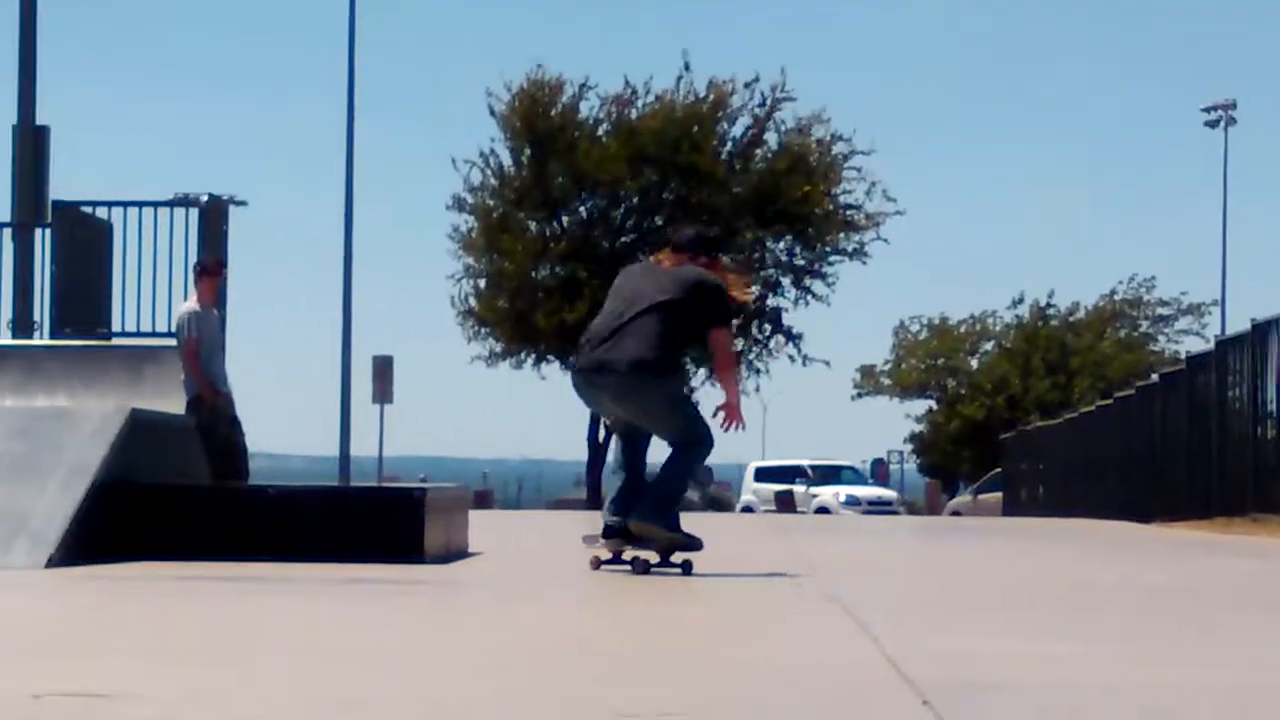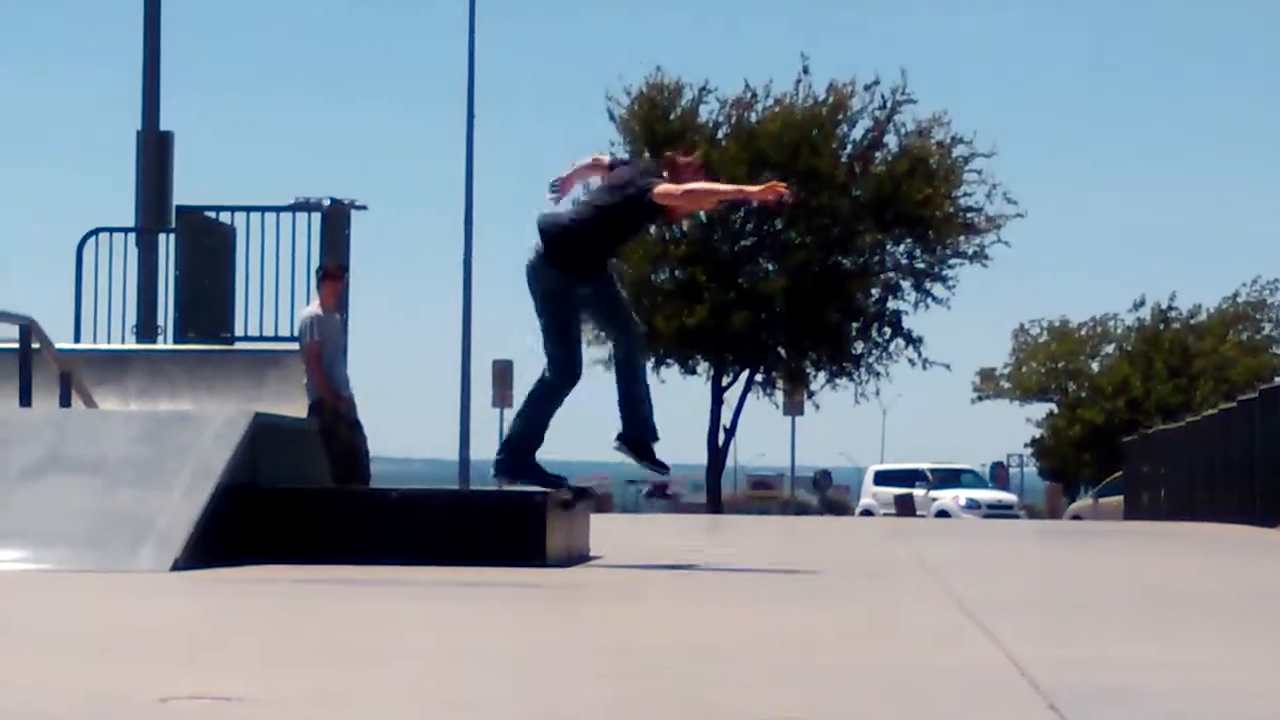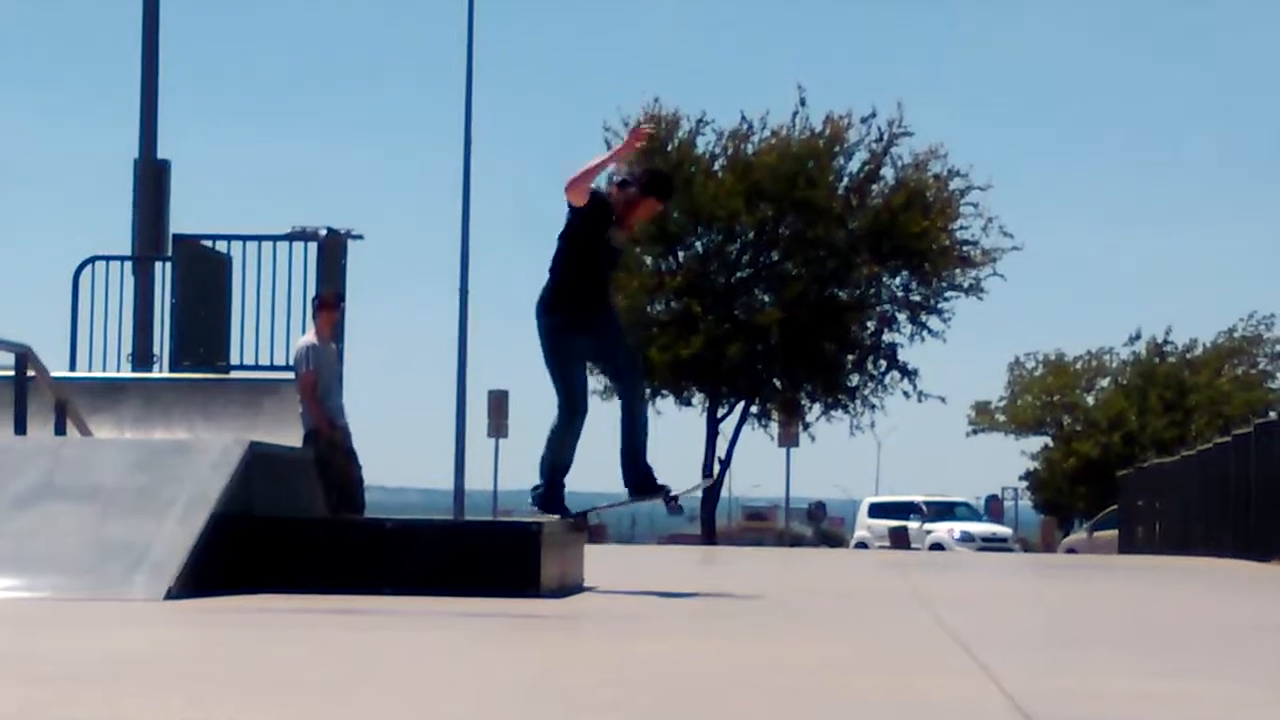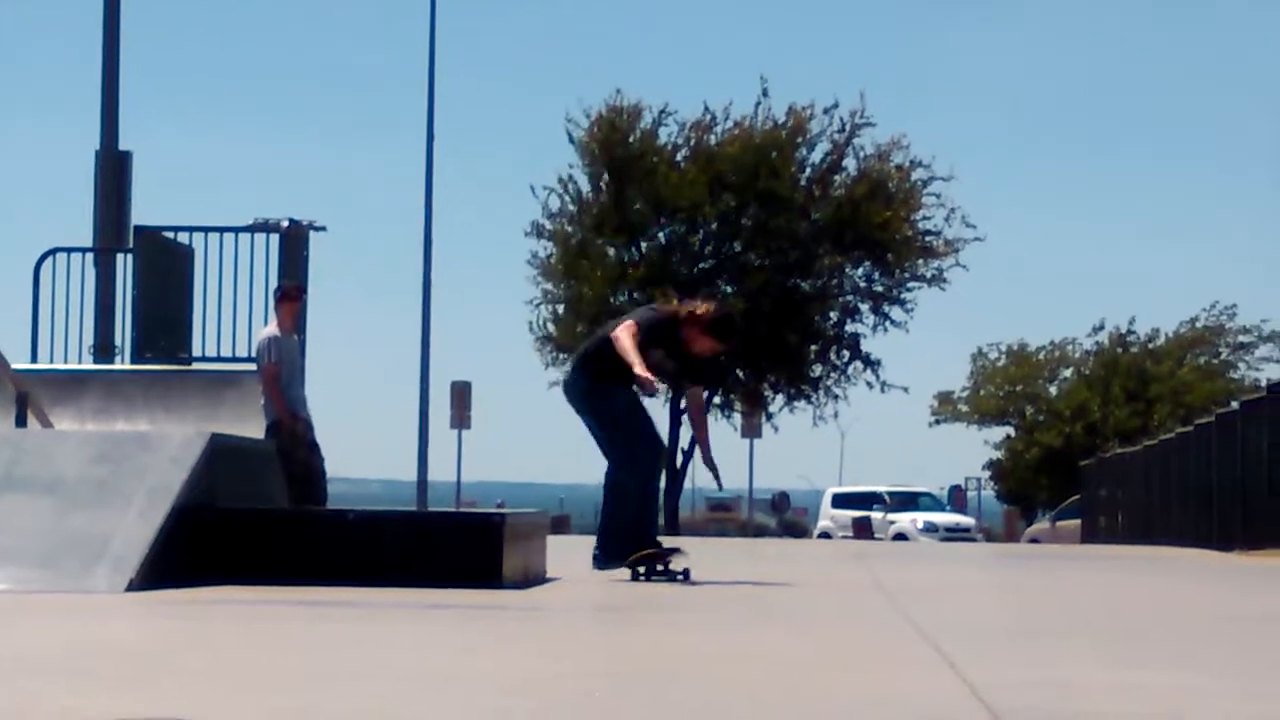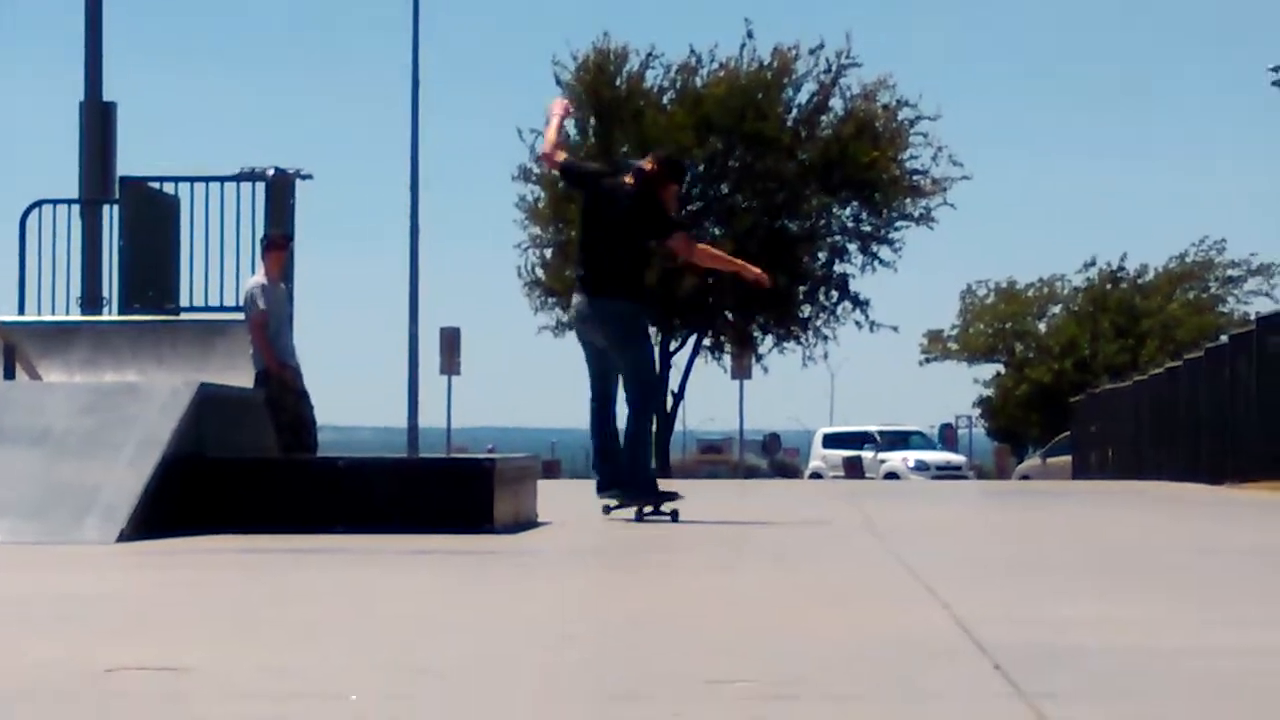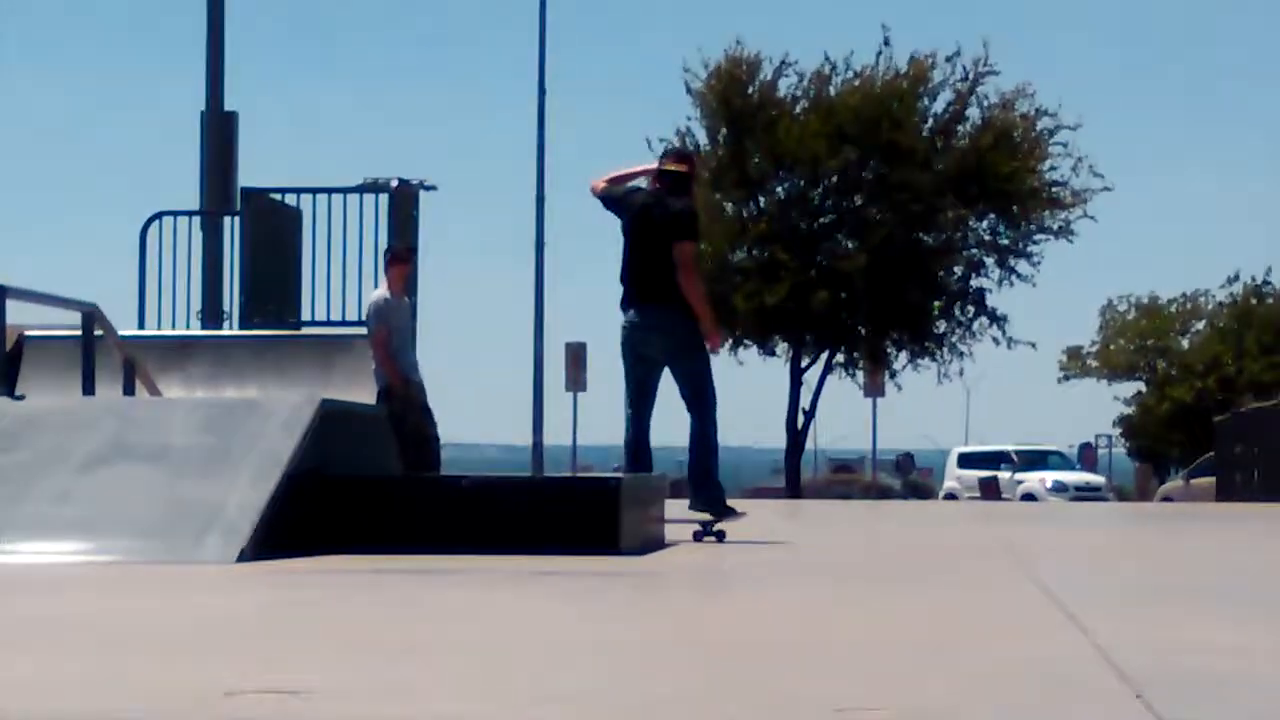
dt=0.7s
person 1, frame 1
left shoulder: (632, 272)
right shoulder: (708, 285)
right elbow: (724, 361)
left wrist: (611, 406)
right wrist: (732, 402)
left hip: (584, 374)
right hip: (639, 376)
left knee: (632, 431)
right knee: (695, 441)
left ankle: (617, 518)
right ankle: (653, 513)
person 1, frame 2
left shoulder: (643, 171)
right shoulder: (647, 188)
left elbow: (601, 162)
right elbow: (683, 192)
left wrist: (570, 178)
right wrist: (747, 192)
left hip: (582, 262)
right hip: (557, 267)
left knee: (630, 340)
right knee: (565, 368)
left ankle: (637, 437)
right ankle: (513, 460)
person 1, frame 3
left shoulder: (618, 221)
right shoulder: (595, 209)
right elbow: (573, 188)
right wrist: (621, 151)
left hip: (599, 315)
right hip: (561, 318)
left knee: (634, 392)
right knee: (573, 406)
left ankle: (639, 479)
right ankle: (548, 492)
person 1, frame 4
left shoulder: (692, 357)
right shoulder: (659, 321)
left elbow: (696, 405)
right elbow: (622, 333)
left wrist: (706, 455)
right wrist: (640, 370)
left hip: (614, 383)
right hip: (587, 378)
left knee: (653, 451)
right knee: (624, 457)
left ankle: (642, 541)
right ankle: (606, 548)
person 1, frame 5
left shoulder: (599, 182)
right shoulder: (649, 209)
left elbow: (548, 154)
right elbow: (691, 251)
left wrist: (558, 115)
right wrist: (745, 268)
left hip: (586, 307)
right hip: (623, 311)
left knee: (602, 396)
right knee: (642, 398)
left ankle: (609, 478)
right ankle: (636, 481)
person 1, frame 6
left shoulder: (634, 201)
right shoulder: (682, 208)
left elbow: (598, 186)
right elbow: (685, 269)
left wrist: (643, 171)
right wrist: (709, 323)
left hip: (636, 321)
right hip: (675, 322)
left knee: (637, 415)
right knee: (703, 412)
right ankle: (706, 494)
person 2, frame 1
left shoulder: (213, 313)
right shoulder: (190, 313)
right elbow: (190, 358)
left wrist: (223, 393)
right wrist: (210, 395)
left hip: (220, 396)
right hip: (203, 398)
left knee: (235, 453)
right knee: (211, 456)
person 2, frame 2
left shoulder: (336, 316)
right shoulder: (312, 317)
right elbow: (312, 363)
left wrist: (345, 397)
right wrist: (332, 400)
left hip: (342, 400)
right hip: (325, 403)
left knee: (357, 456)
right knee: (334, 460)
person 2, frame 3
left shoulder: (331, 346)
right shoulder: (308, 346)
right elbow: (307, 393)
left wrist: (340, 427)
right wrist: (327, 429)
left hip: (337, 429)
right hip: (321, 432)
left knee: (352, 486)
right knee: (328, 490)
person 2, frame 4
left shoulder: (293, 338)
right shoulder: (270, 338)
right elbow: (269, 384)
left wrist: (303, 419)
right wrist: (289, 421)
left hip: (300, 421)
right hip: (283, 424)
left knee: (314, 477)
right knee: (292, 481)
person 2, frame 5
left shoulder: (281, 287)
right shoulder: (257, 287)
right elbow: (257, 332)
left wrist: (292, 366)
right wrist: (277, 369)
left hip: (289, 368)
right hip: (272, 372)
left knee: (304, 424)
right knee: (281, 429)
person 2, frame 6
left shoulder: (405, 301)
right shoulder: (380, 301)
right elbow: (379, 348)
left wrist: (415, 382)
right wrist: (399, 384)
left hip: (412, 384)
right hip: (394, 388)
left knee: (427, 443)
right knee: (405, 446)
